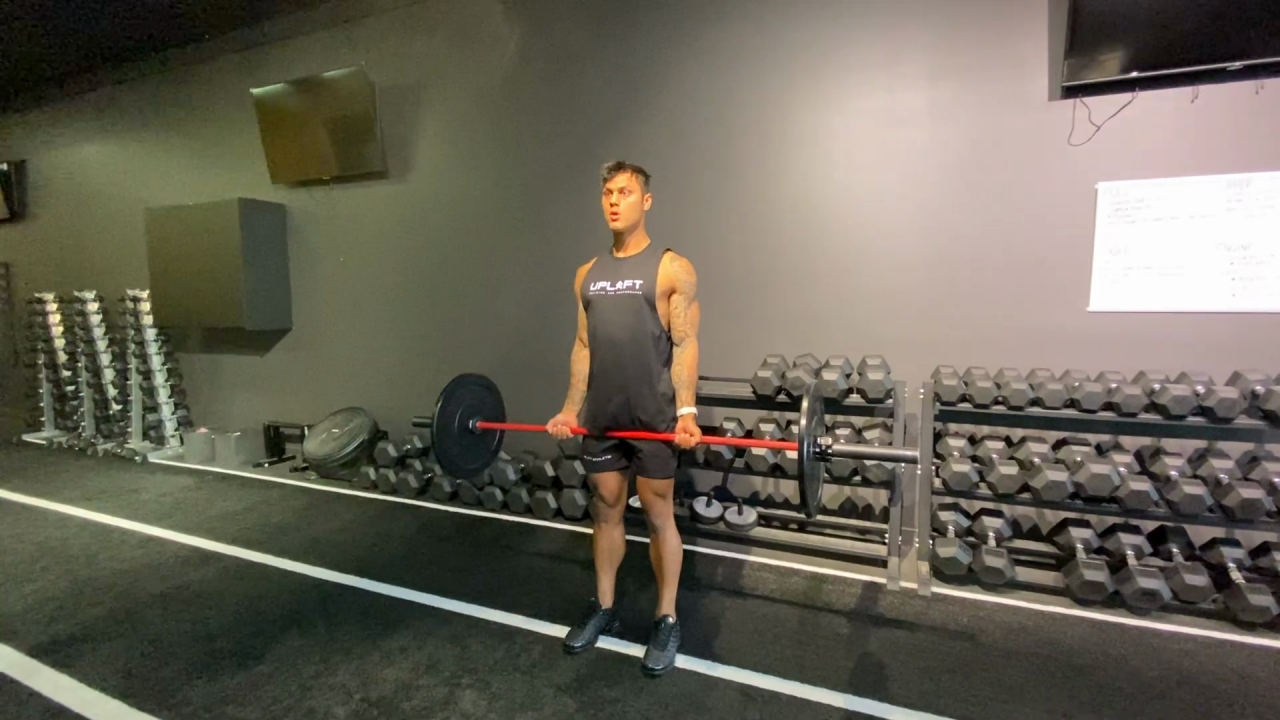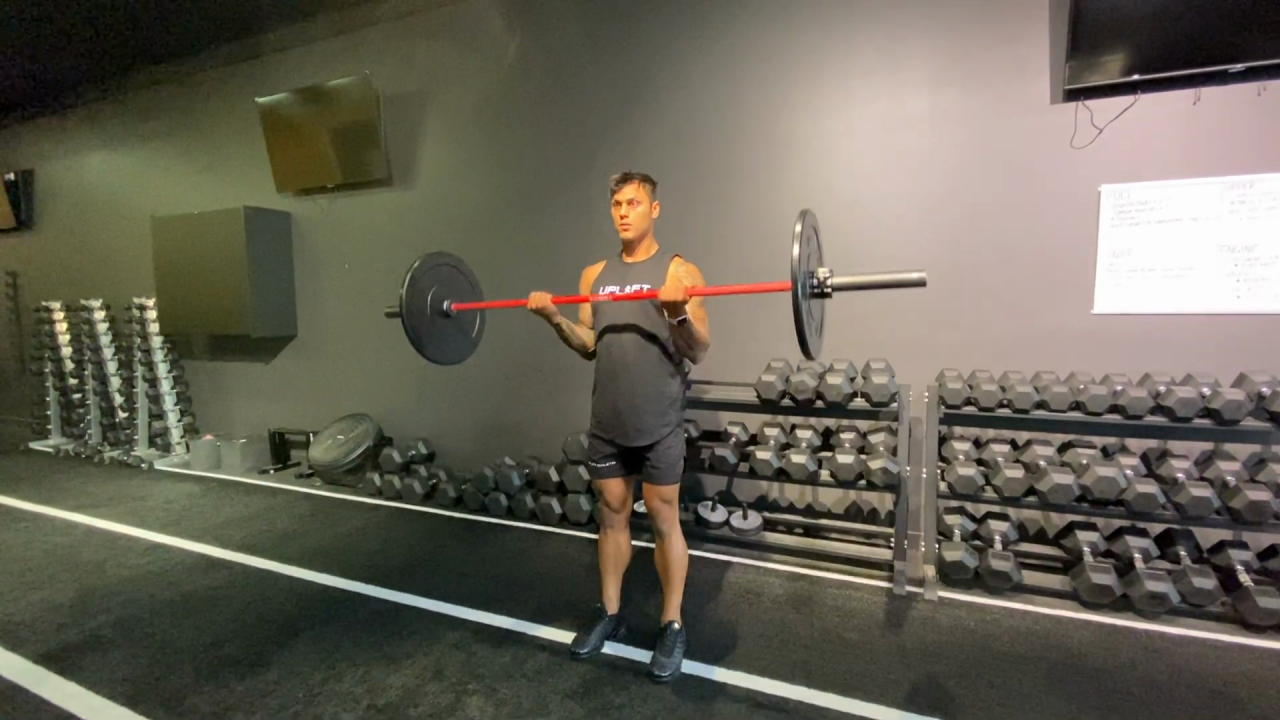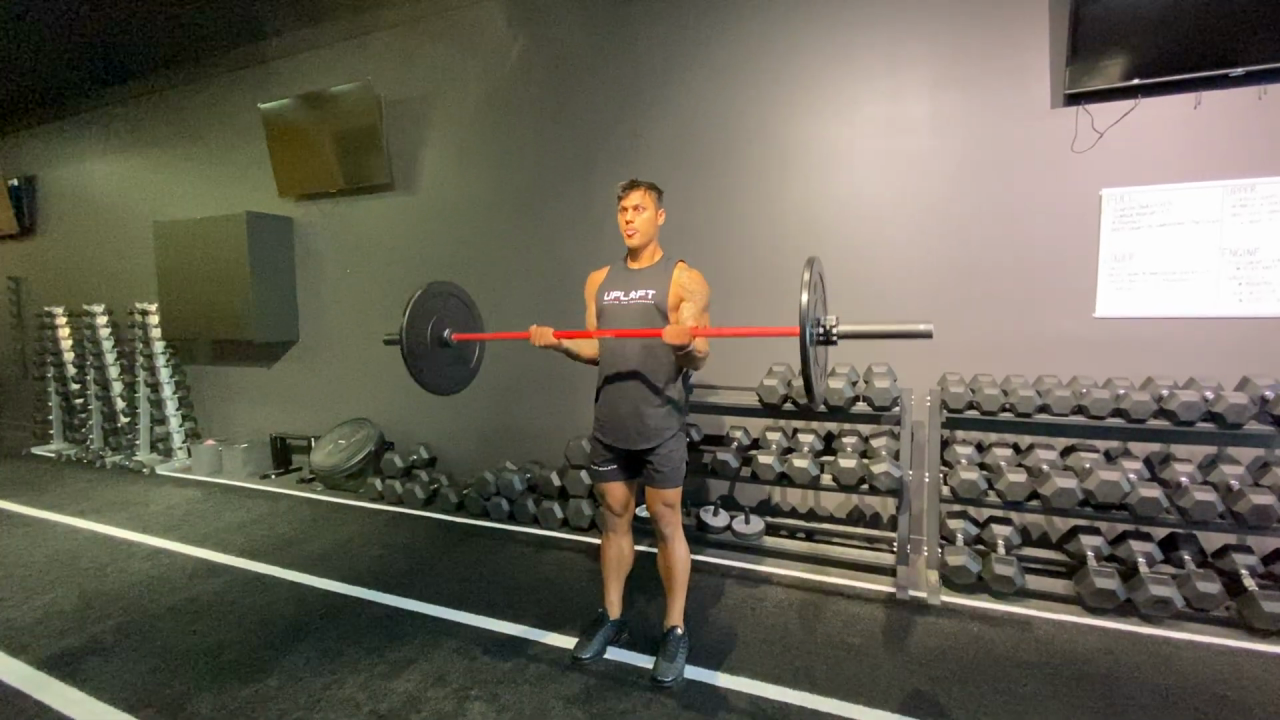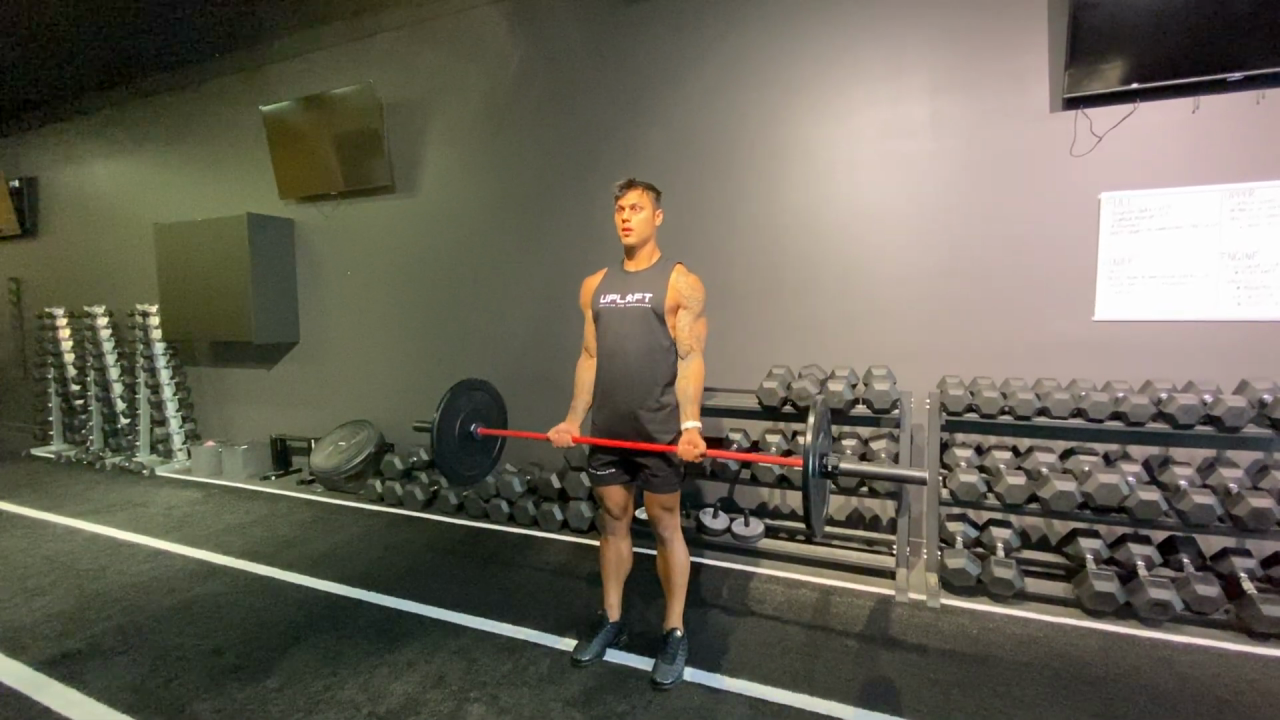
dt=1s
person 1, frame 1
left shoulder: (673, 269)
right shoulder: (588, 274)
left elbow: (685, 344)
right elbow: (584, 346)
left wrist: (686, 411)
right wrist: (570, 407)
left hip: (653, 416)
right hip: (601, 416)
left knee: (658, 516)
right knee: (606, 511)
left ankle: (666, 620)
right ankle: (603, 607)
person 1, frame 2
left shoulder: (679, 271)
right shoulder: (594, 274)
left elbow: (698, 351)
right elbow: (590, 346)
left wrist: (678, 312)
right wrist: (555, 319)
left hip: (658, 421)
right hip: (607, 420)
left knee: (664, 521)
right knee: (612, 515)
left ankle: (672, 625)
right ankle: (609, 612)
person 1, frame 3
left shoulder: (684, 279)
right shoulder: (599, 280)
left elbow: (698, 354)
right elbow: (595, 346)
left wrist: (685, 343)
right wrist: (558, 342)
left hip: (661, 425)
right hip: (609, 423)
left knee: (666, 524)
right knee: (613, 520)
left ankle: (675, 630)
right ankle: (611, 617)
person 1, frame 4
left shoulder: (682, 283)
right shoulder: (595, 284)
left elbow: (690, 359)
right elbow: (590, 357)
left wrist: (690, 425)
right wrist: (573, 419)
left hip: (659, 431)
right hip: (607, 429)
left knee: (666, 527)
right knee: (613, 522)
left ankle: (674, 633)
right ankle: (611, 620)
